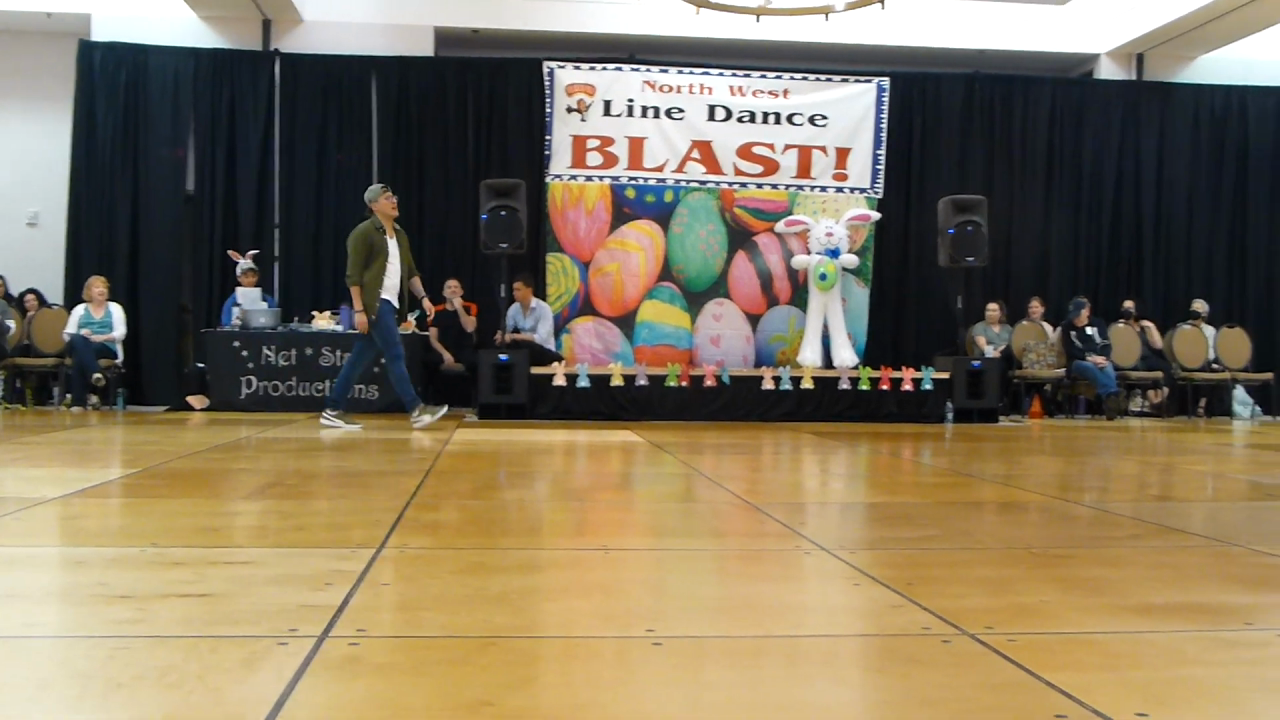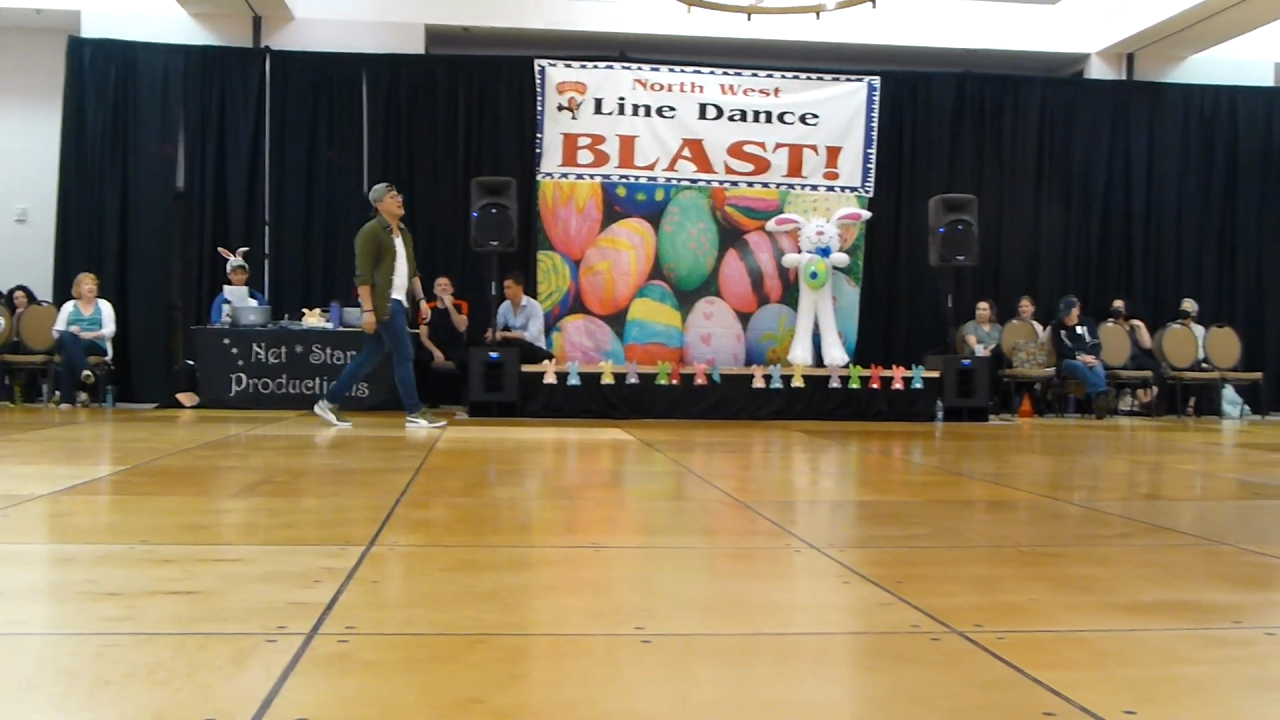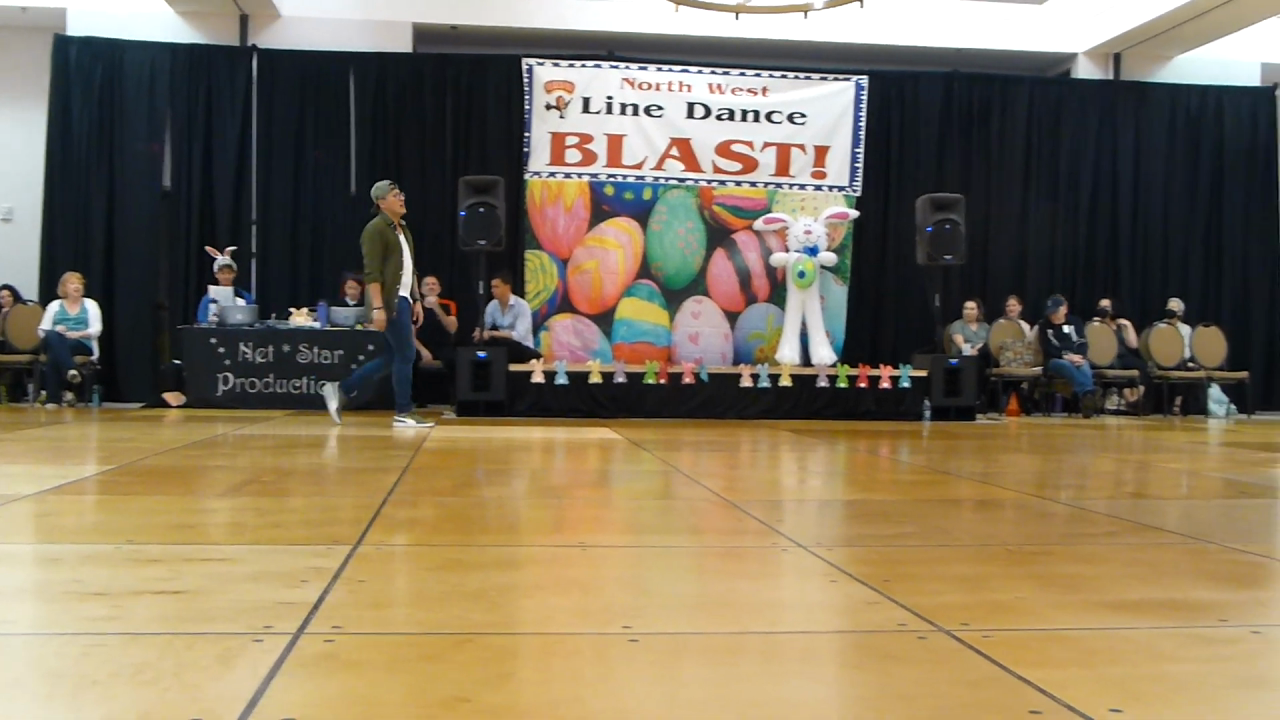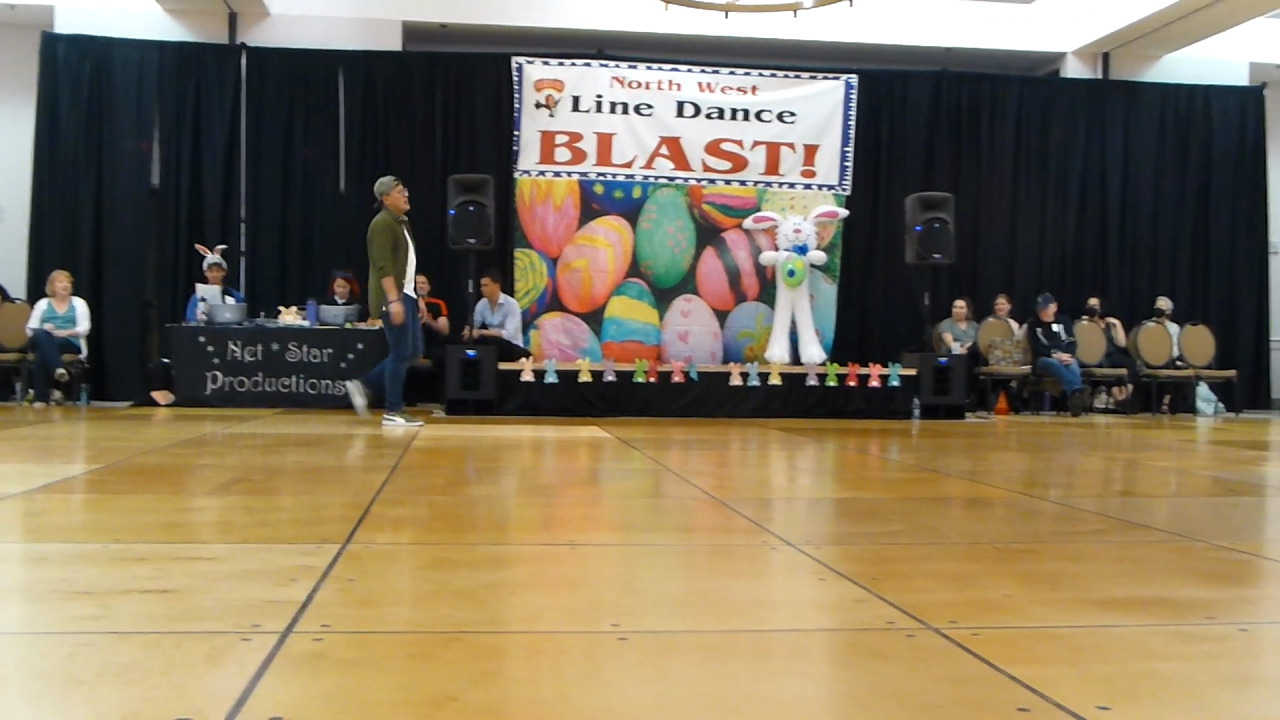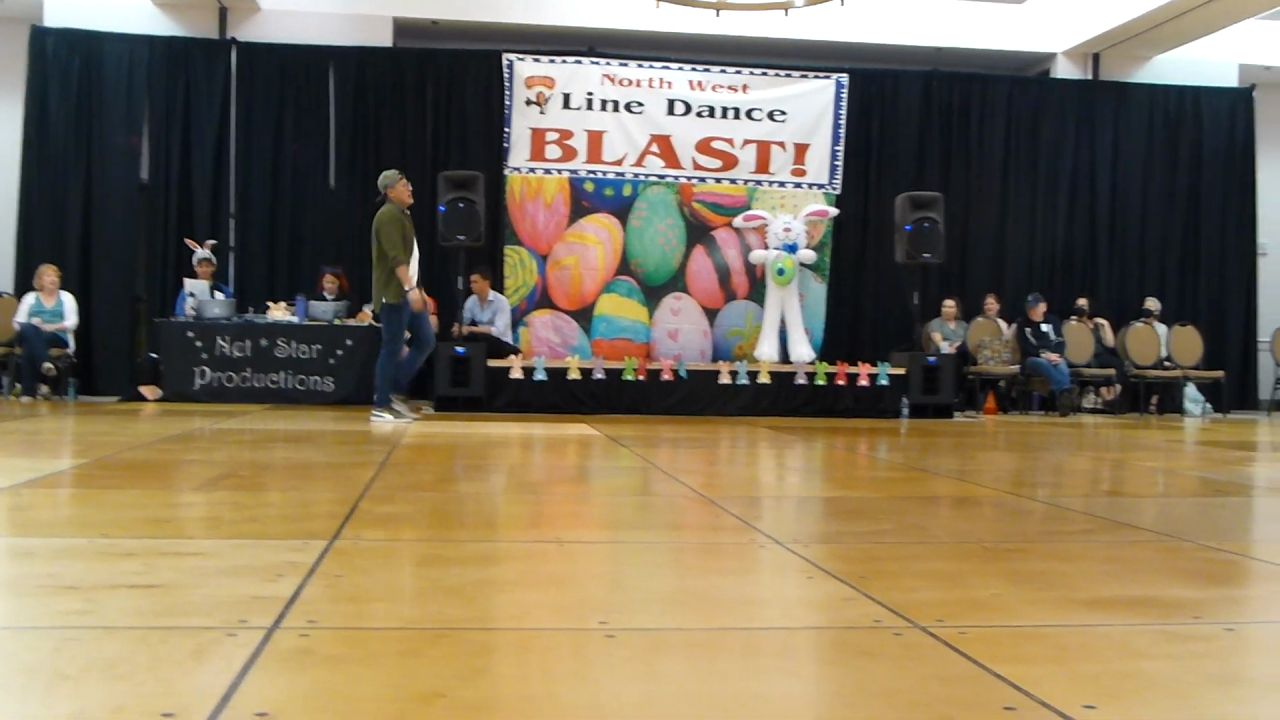
dt=0.1s
person 1, frame 1
left shoulder: (399, 233)
right shoulder: (364, 232)
left elbow: (411, 271)
right elbow: (353, 275)
left wrist: (423, 297)
right wrist: (358, 310)
left hip: (389, 304)
right hip: (374, 304)
left knee: (360, 358)
right knee: (395, 354)
left ankle: (333, 410)
right ankle: (417, 410)
person 1, frame 2
left shoulder: (403, 233)
right shoulder: (371, 232)
left elbow: (411, 271)
right elbow: (362, 275)
left wrist: (421, 299)
right wrist: (368, 310)
left hip: (397, 303)
right hip: (383, 305)
left knee: (368, 358)
right knee: (404, 356)
left ankle: (329, 402)
right ankle: (414, 412)
person 1, frame 3
left shoulder: (402, 229)
right shoulder: (376, 228)
right elbow: (371, 272)
left wrist: (417, 300)
right wrist: (377, 308)
left hip: (402, 300)
right hip: (388, 302)
left knee: (391, 358)
right knee: (405, 355)
left ankle: (340, 390)
right ankle: (402, 412)
person 1, frame 4
left shoulder: (402, 224)
right shoulder: (383, 223)
right elbow: (383, 266)
left wrist: (418, 297)
right wrist: (393, 300)
left hip: (406, 296)
right hip: (393, 298)
left knee: (413, 351)
right knee: (401, 353)
left ankle: (364, 386)
right ankle: (392, 411)
person 1, frame 5
left shoulder: (401, 215)
right shoulder: (389, 215)
right elbow: (396, 258)
left wrist: (418, 291)
right wrist: (414, 289)
left hip: (405, 293)
right hip: (394, 294)
left knee: (426, 343)
right knee: (392, 349)
left ankle: (397, 394)
right ankle: (380, 407)
